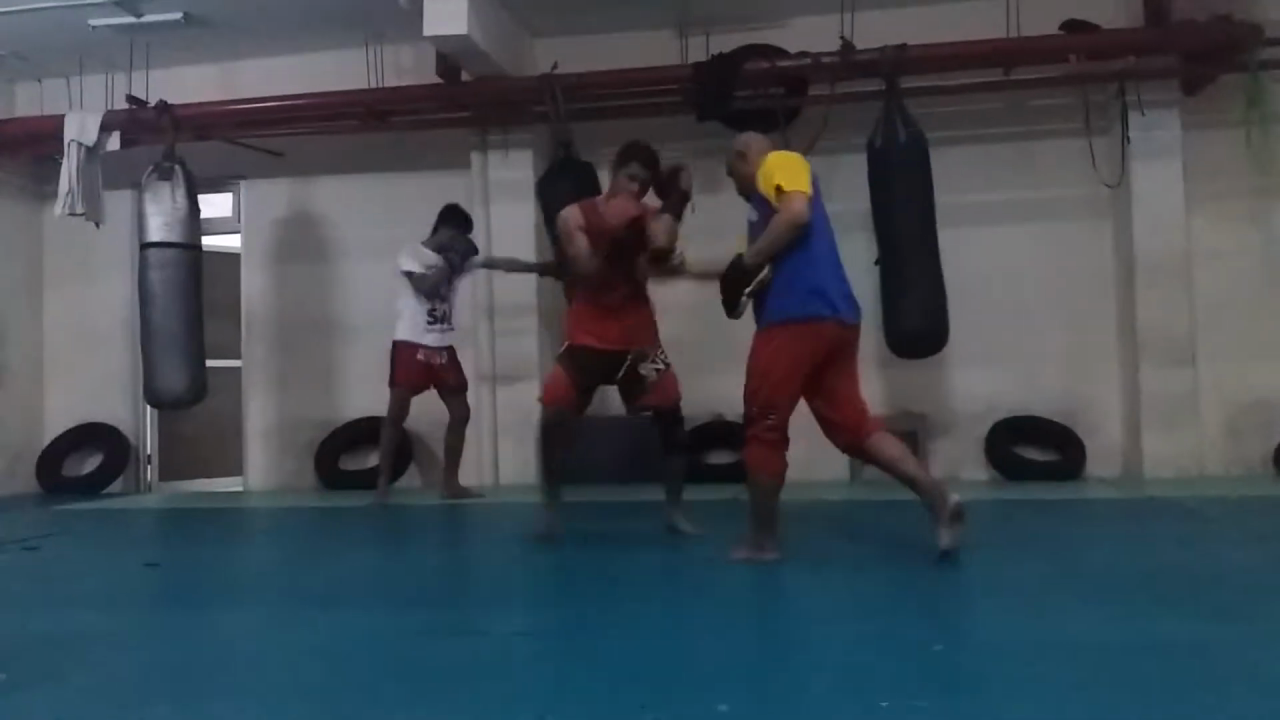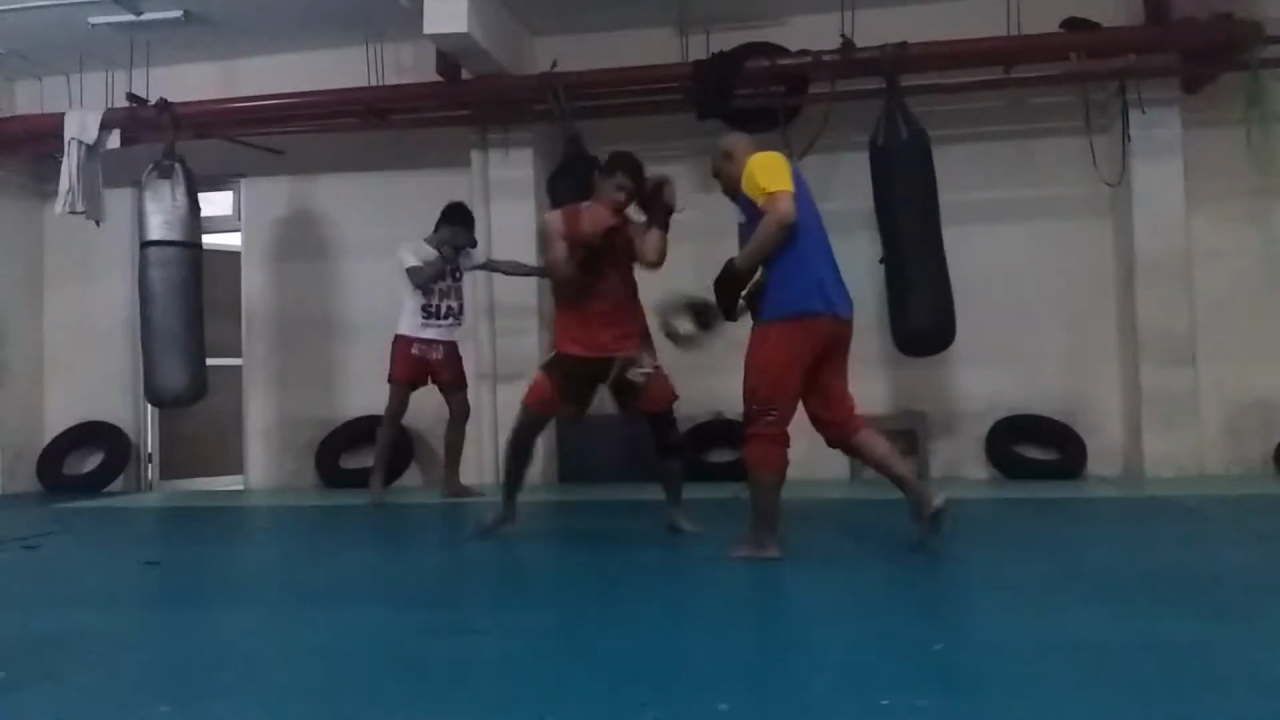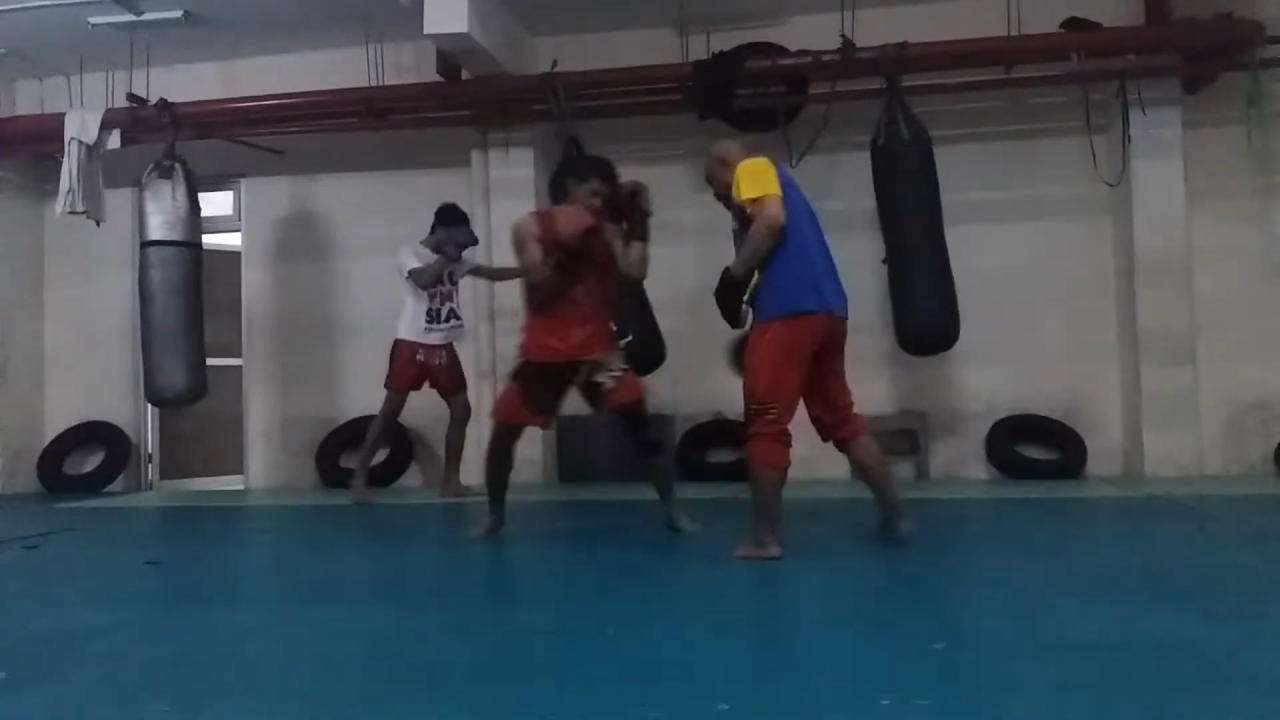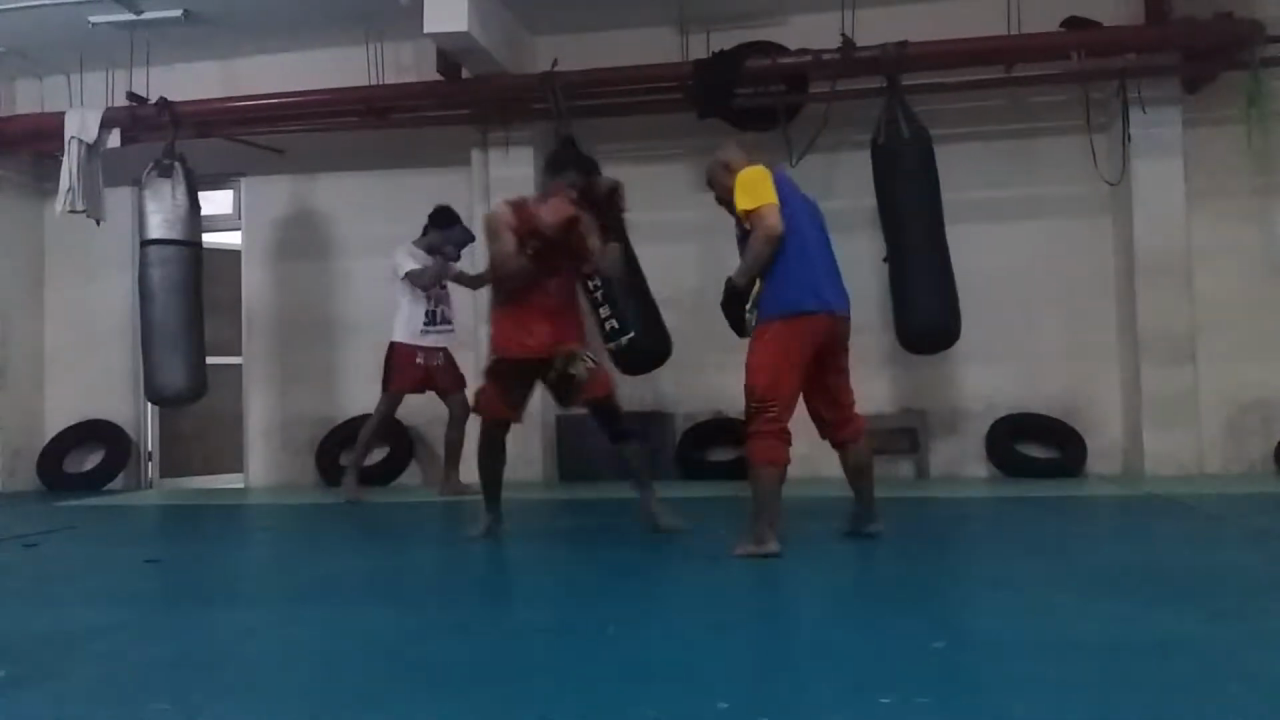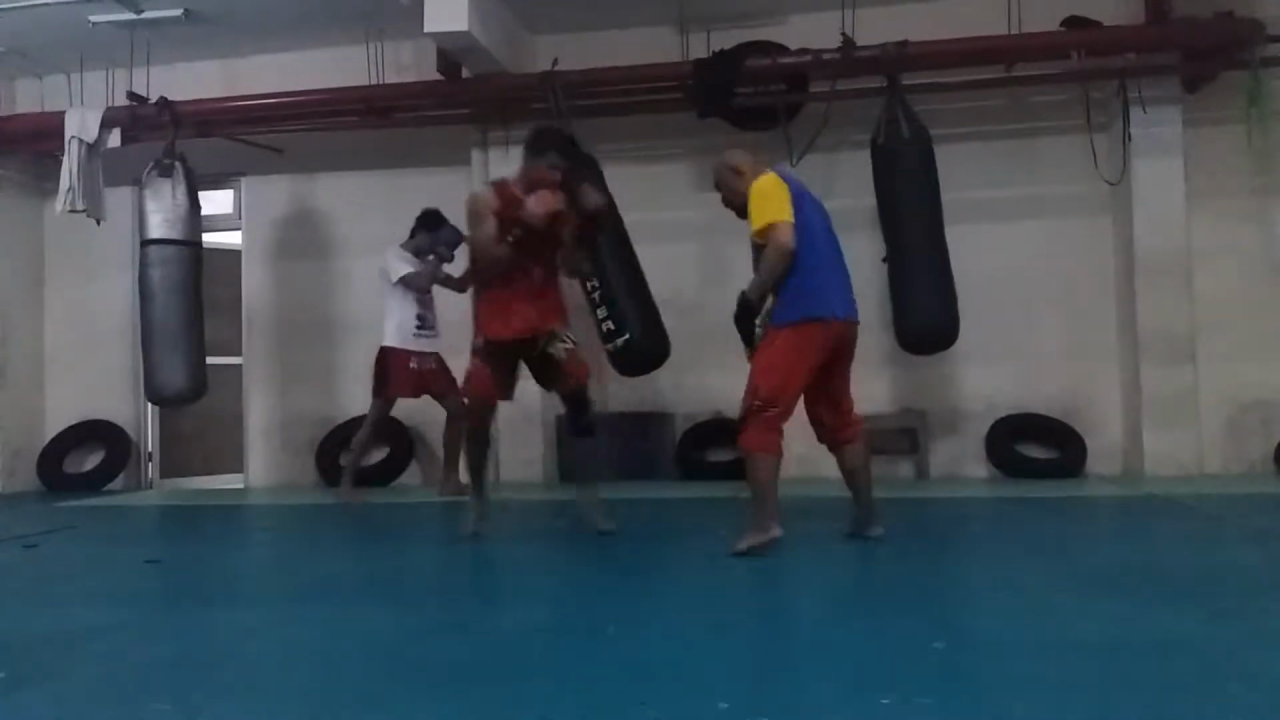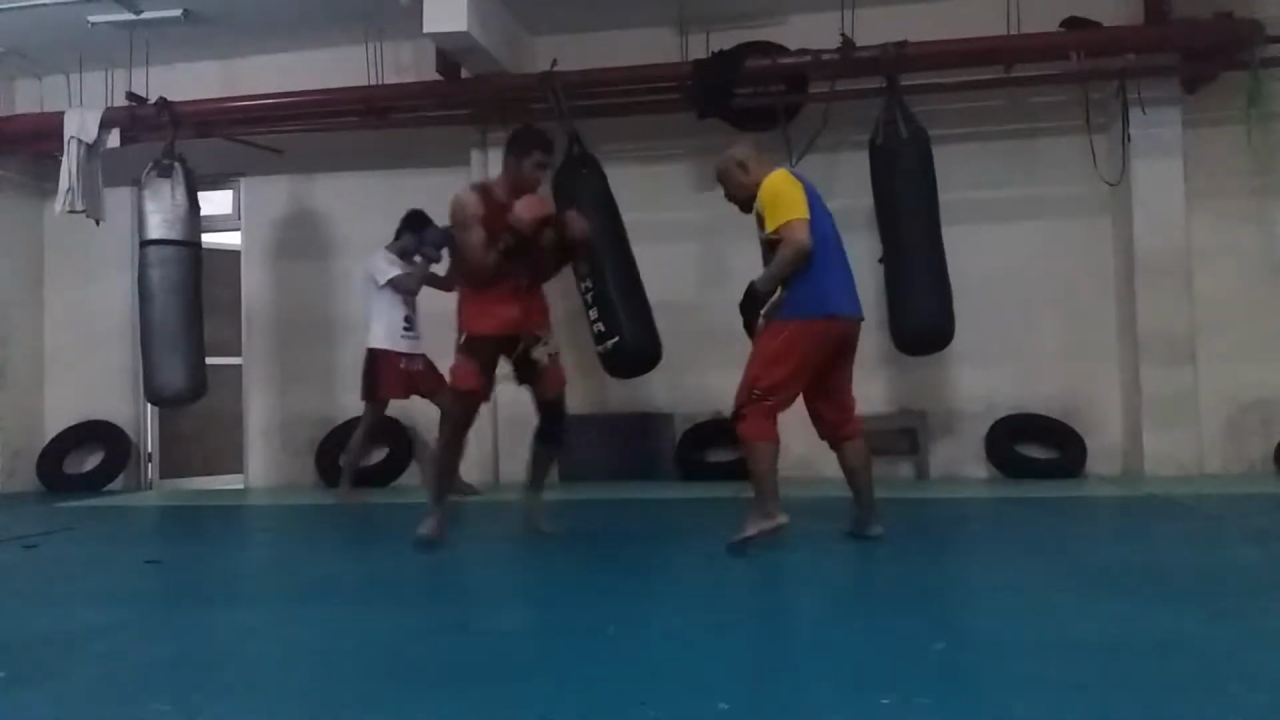
dt=0.1s
person 1, frame 1
left shoulder: (779, 161)
right shoulder: (783, 175)
left elbow: (796, 214)
left wrist: (744, 263)
left hip: (793, 317)
right hip: (838, 318)
left knee: (764, 431)
right knee: (855, 425)
left ankle: (762, 540)
right ankle: (939, 498)
person 1, frame 2
left shoulder: (761, 163)
right shoulder: (780, 175)
left elbow: (782, 215)
left wrist: (736, 268)
left hip: (790, 314)
right hip: (830, 312)
left knee: (764, 428)
right knee: (842, 421)
left ankle: (763, 538)
right ankle: (921, 497)
person 1, frame 3
left shoulder: (751, 168)
right shoulder: (778, 182)
left elbow: (772, 218)
left wrist: (733, 274)
left hip: (788, 313)
right hip: (828, 310)
left knee: (766, 425)
right knee: (841, 418)
left ankle: (764, 536)
right ankle: (891, 508)
person 1, frame 4
left shoulder: (751, 177)
right shoulder: (789, 189)
left elbow: (771, 229)
left wrist: (737, 284)
left hip: (791, 314)
right hip: (832, 312)
left knee: (765, 423)
right knee: (840, 418)
left ankle: (764, 533)
right ankle: (867, 513)
person 1, frame 5
left shoulder: (765, 186)
right shoulder: (797, 193)
left elbow: (783, 245)
left wrist: (750, 298)
right wrist: (763, 297)
left hip: (800, 320)
right hip: (839, 318)
left knee: (761, 418)
right knee: (840, 422)
left ankle: (764, 522)
right ankle: (867, 518)
person 1, frame 6
left shoulder: (776, 184)
right shoulder: (791, 188)
left elbow: (799, 243)
left wrist: (758, 289)
right wrist: (770, 293)
left hip: (805, 316)
right hip: (840, 315)
left knee: (753, 407)
right knee: (839, 419)
left ankle: (766, 509)
right ankle: (867, 516)
person 2, frame 1
left shoulder: (646, 218)
right shoulder: (574, 217)
left elbow: (662, 248)
right elbow: (586, 276)
left wrist: (675, 204)
right wrist: (613, 241)
left hip: (637, 336)
right hip: (588, 337)
left knee: (670, 418)
right knee: (553, 420)
left ankle: (674, 510)
right ankle: (551, 507)
person 2, frame 2
left shoulder: (630, 225)
right shoulder: (558, 222)
left elbow: (653, 258)
right elbow: (564, 284)
left wrist: (661, 214)
right wrist: (586, 248)
left hip: (625, 343)
right hip: (574, 345)
left knee: (663, 419)
right knee: (527, 424)
left ankle: (675, 510)
right ankle: (506, 507)
person 2, frame 3
left shoulder: (605, 230)
right shoulder: (531, 226)
left elbow: (634, 272)
right elbow: (539, 289)
left wrist: (638, 222)
right wrist: (564, 250)
left hip: (595, 347)
right hip: (544, 350)
left knee: (638, 422)
right knee: (504, 431)
left ankle: (672, 510)
right ankle: (495, 515)
person 2, frame 4
left shoulder: (578, 222)
right shoulder: (504, 217)
left elbow: (609, 270)
right elbow: (507, 278)
right wrist: (539, 242)
left hip: (565, 339)
right hip: (516, 342)
left knee: (610, 414)
right knee: (492, 429)
left ankle: (649, 501)
right ankle: (492, 513)
person 2, frame 5
left shoulder: (558, 204)
right shoulder: (488, 198)
left elbow: (574, 267)
right elbow: (485, 265)
left wrist: (588, 220)
right wrist: (522, 232)
left hip: (548, 319)
right hip: (499, 324)
left knee: (579, 403)
right knee: (479, 413)
left ankle: (588, 494)
right ankle: (478, 501)
person 2, frame 6
left shoulder: (534, 206)
right shoulder: (471, 201)
left elbow: (541, 273)
right elbow: (477, 267)
left wrist: (568, 245)
right wrist: (513, 237)
left hip: (529, 320)
right hip: (482, 323)
left knee: (553, 407)
right knee: (460, 411)
left ankle: (532, 499)
right ankle: (437, 510)
person 3, frame 1
left shoulder: (455, 256)
right shoulder: (410, 254)
left elbow: (497, 265)
right elbow: (426, 288)
left wrist: (542, 267)
right wrist: (451, 263)
left hip: (442, 347)
right hip: (410, 345)
left knee: (460, 412)
right knee: (397, 413)
left ankle: (449, 482)
right ankle: (383, 480)
person 3, frame 2
left shoulder: (463, 256)
right shoulder: (411, 250)
left elbow: (503, 267)
right elbow: (420, 280)
left wrist: (545, 270)
right wrist: (448, 255)
left hip: (445, 343)
right hip: (412, 340)
left knee: (460, 410)
right knee: (395, 410)
left ankle: (451, 480)
right ankle: (378, 477)
person 3, frame 3
left shoulder: (455, 258)
right shoulder: (410, 253)
left elbow: (490, 273)
right elbow: (423, 279)
right wrist: (448, 256)
left hip: (443, 347)
right hip: (411, 345)
left knee: (461, 411)
right knee: (390, 412)
left ankle: (450, 481)
right ankle: (360, 477)
person 3, frame 4
left shoulder: (439, 261)
right shoulder: (406, 254)
left elbow: (474, 282)
right elbow: (426, 281)
right wrist: (449, 255)
left hip: (437, 348)
right hip: (407, 346)
left knee: (460, 408)
right knee: (384, 413)
left ankle: (450, 480)
right ankle: (351, 477)
person 3, frame 5
left shoulder: (426, 263)
right shoulder: (394, 257)
left elbow: (459, 285)
right elbow: (421, 284)
right wrist: (441, 258)
left hip: (427, 352)
right hip: (398, 350)
left knee: (458, 408)
right knee: (376, 417)
left ankle: (450, 479)
right ankle: (346, 482)
person 3, frame 6
left shoulder: (409, 264)
right shoulder: (379, 260)
left elbow: (446, 284)
right elbow: (410, 286)
right wrist: (427, 258)
left hip: (412, 352)
right hip: (385, 351)
right knee: (371, 418)
right ankle: (345, 485)
